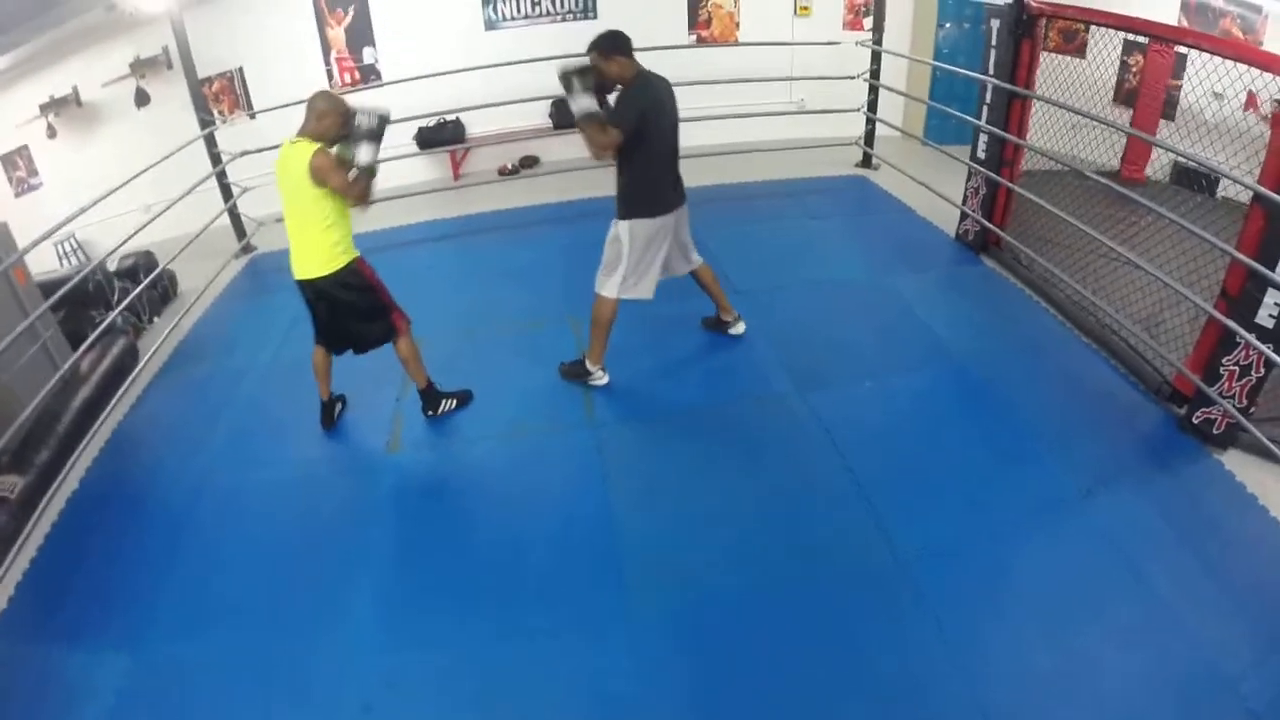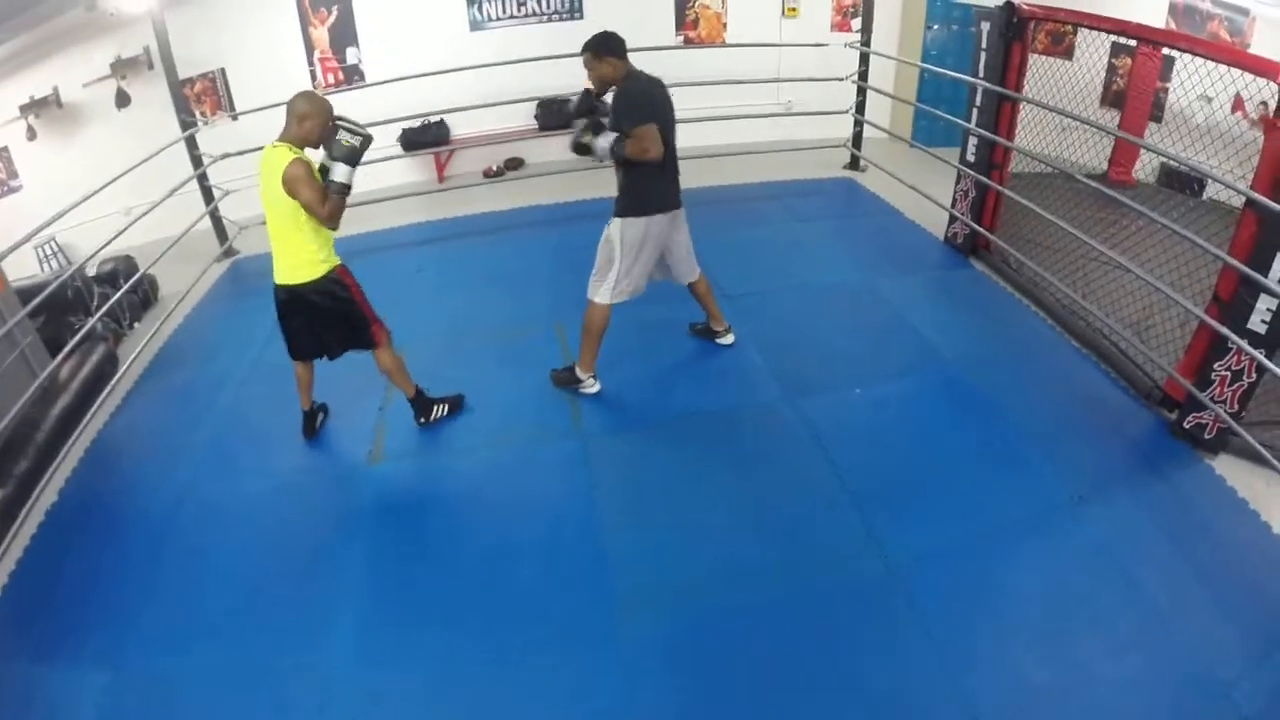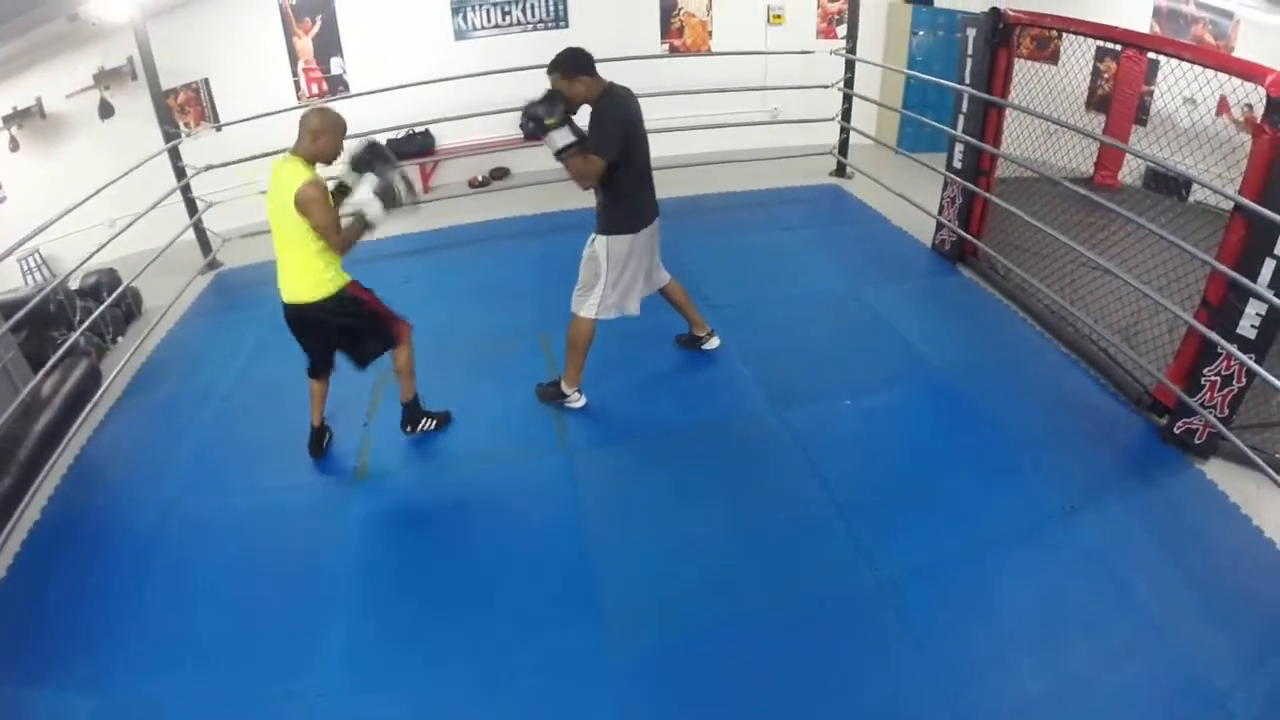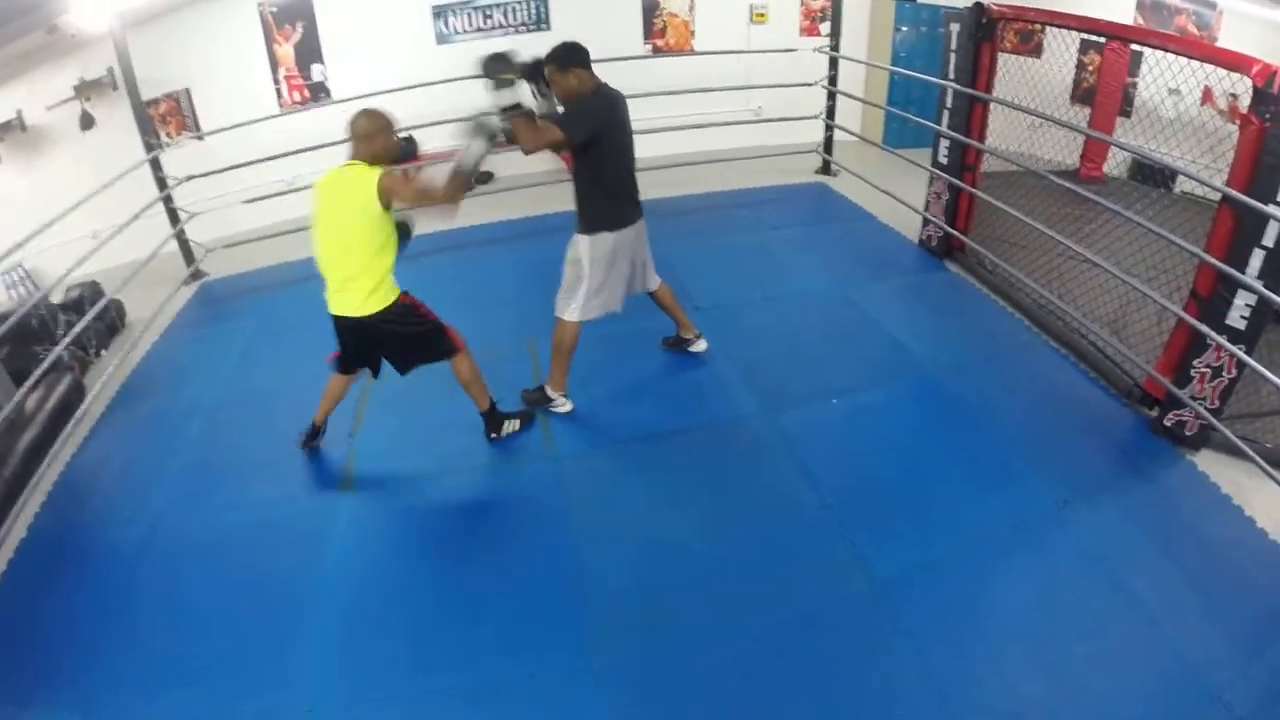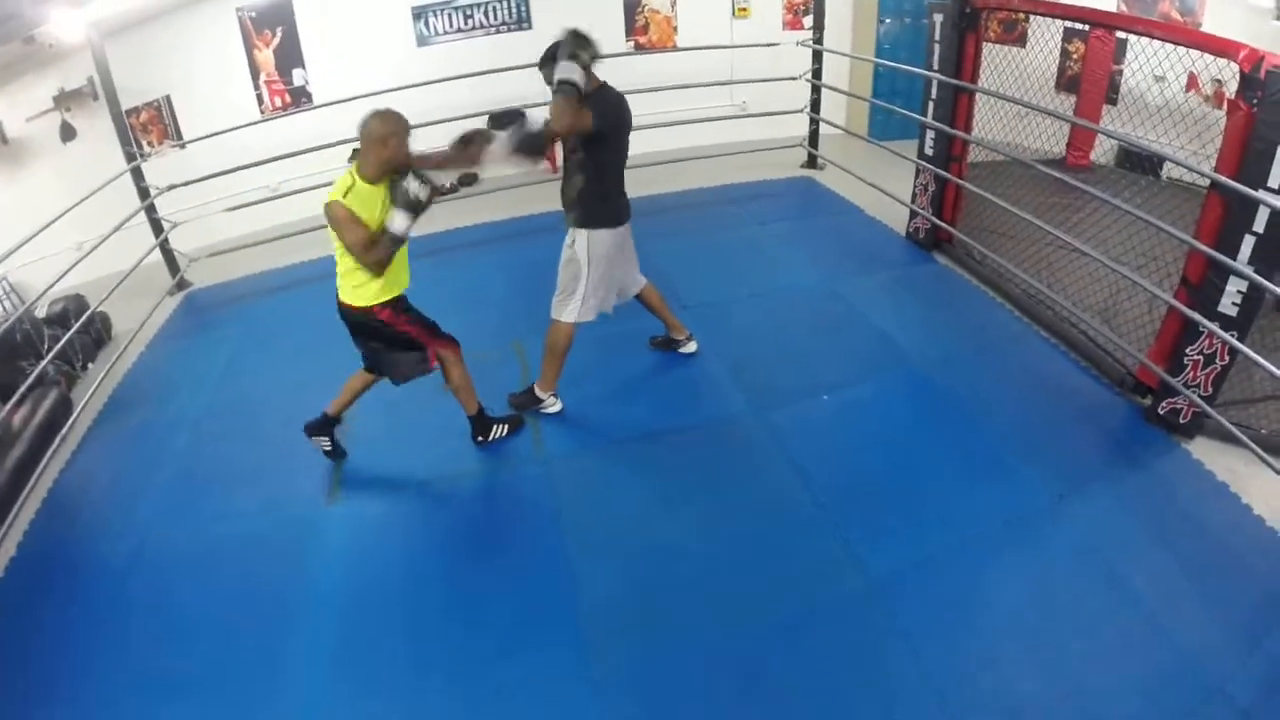
dt=0.3s
person 1, frame 1
left shoulder: (633, 95)
right shoulder: (657, 84)
left elbow: (600, 148)
left wrist: (581, 101)
right wrist: (600, 111)
left hip: (642, 210)
right hip: (671, 199)
left knee: (608, 285)
right knee: (690, 260)
left ankle: (593, 366)
right ankle: (729, 317)
person 1, frame 2
left shoulder: (629, 95)
right shoulder: (653, 85)
left elbow: (651, 149)
left wrist: (606, 143)
right wrist: (604, 131)
left hip: (638, 211)
right hip: (669, 203)
left knee: (601, 289)
right knee: (687, 268)
left ankle: (584, 373)
right ankle: (719, 327)
person 1, frame 3
left shoulder: (608, 113)
right shoulder: (619, 96)
left elbow: (586, 176)
left wrist: (555, 130)
right wrist: (559, 128)
left hip: (619, 225)
right hip: (643, 213)
left knee: (586, 303)
right knee: (658, 276)
left ankle: (569, 388)
right ankle: (703, 333)
person 1, frame 4
left shoulder: (590, 108)
right shoulder: (608, 98)
left elbow: (532, 143)
right elbow: (563, 136)
left hip: (602, 226)
right hip: (628, 216)
left knee: (570, 307)
right knee: (647, 279)
left ankle: (555, 392)
right ankle: (691, 335)
person 1, frame 5
left shoulder: (609, 103)
right shoulder: (593, 101)
left elbow: (561, 124)
right elbow: (554, 132)
left wrist: (568, 74)
right wrist: (530, 138)
left hip: (594, 223)
right hip: (609, 216)
left knee: (565, 308)
right knee: (632, 281)
left ankle: (545, 394)
right ankle: (681, 337)
person 2, frame 1
left shoulder: (285, 153)
right shoulder: (319, 157)
right elbow: (360, 197)
left wrist: (351, 152)
right wrist: (367, 147)
left hip: (306, 273)
right hip: (338, 268)
left knee: (324, 339)
right knee: (398, 327)
left ankle: (328, 407)
right ankle: (431, 399)
person 2, frame 2
left shoulder: (270, 156)
right shoulder: (295, 166)
right elbow: (330, 218)
left wrist: (330, 164)
right wrist: (344, 165)
left hip: (286, 280)
right hip: (319, 276)
left knee: (302, 351)
right knee: (378, 338)
left ankle: (309, 417)
right ankle: (422, 406)
person 2, frame 3
left shoulder: (280, 169)
right shoulder: (308, 185)
right elbow: (338, 244)
left wrist: (361, 185)
right wrist: (373, 209)
left hip: (293, 299)
right hip: (327, 294)
left knee: (319, 364)
right knee: (401, 335)
left ankle: (318, 434)
right ankle: (413, 416)
person 2, frame 4
left shoulder: (326, 184)
right shoulder: (382, 182)
right elbow: (447, 196)
left hip: (342, 308)
right hip: (380, 305)
left knee: (348, 368)
right knee: (456, 347)
left ankle: (314, 432)
right ankle: (493, 422)
person 2, frame 5
left shoulder: (388, 170)
right shoulder: (339, 206)
left elbow: (439, 160)
right elbow: (375, 265)
right wrist: (403, 216)
left hip: (372, 299)
right hip: (370, 304)
left knee: (376, 368)
right knee: (447, 352)
left ankle: (323, 424)
right ankle: (482, 426)
